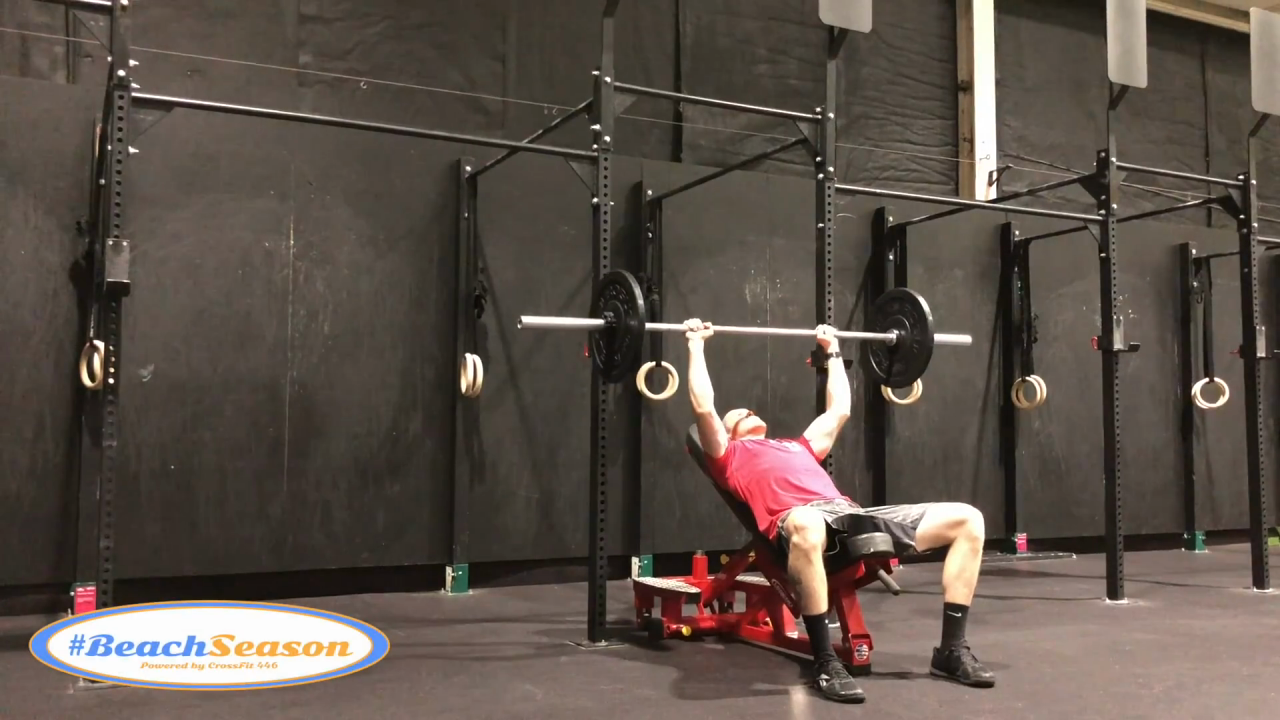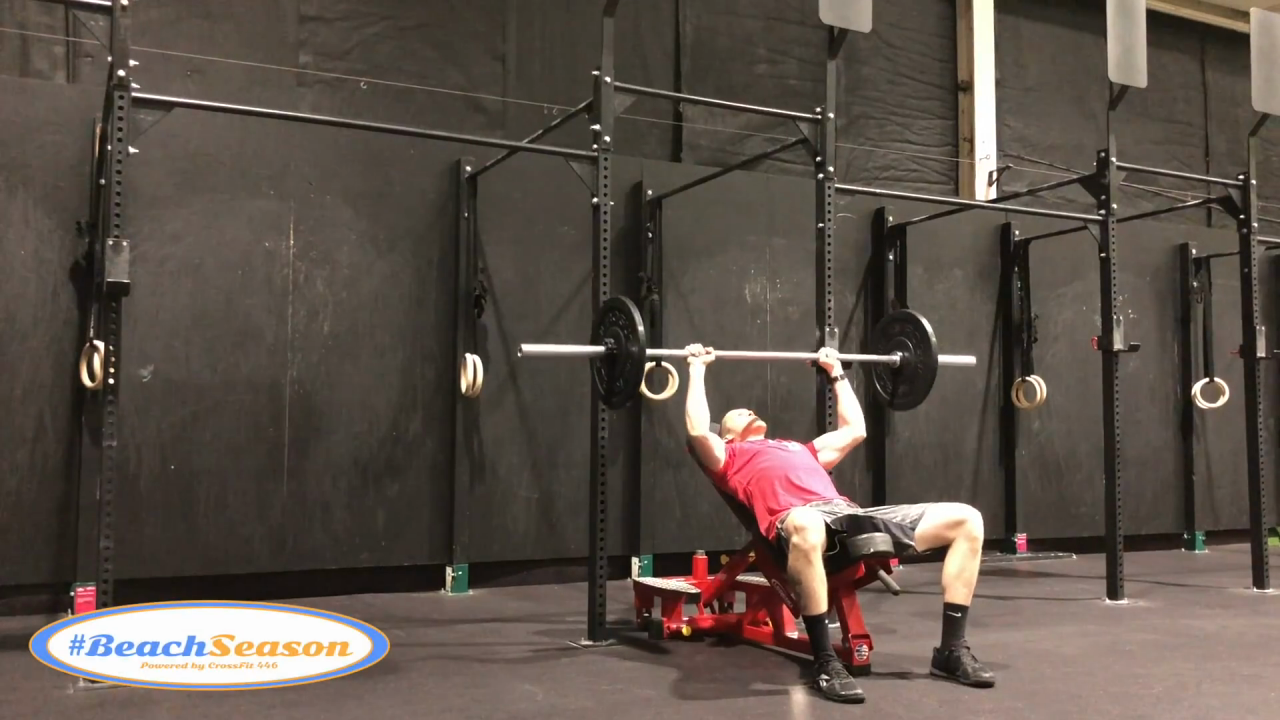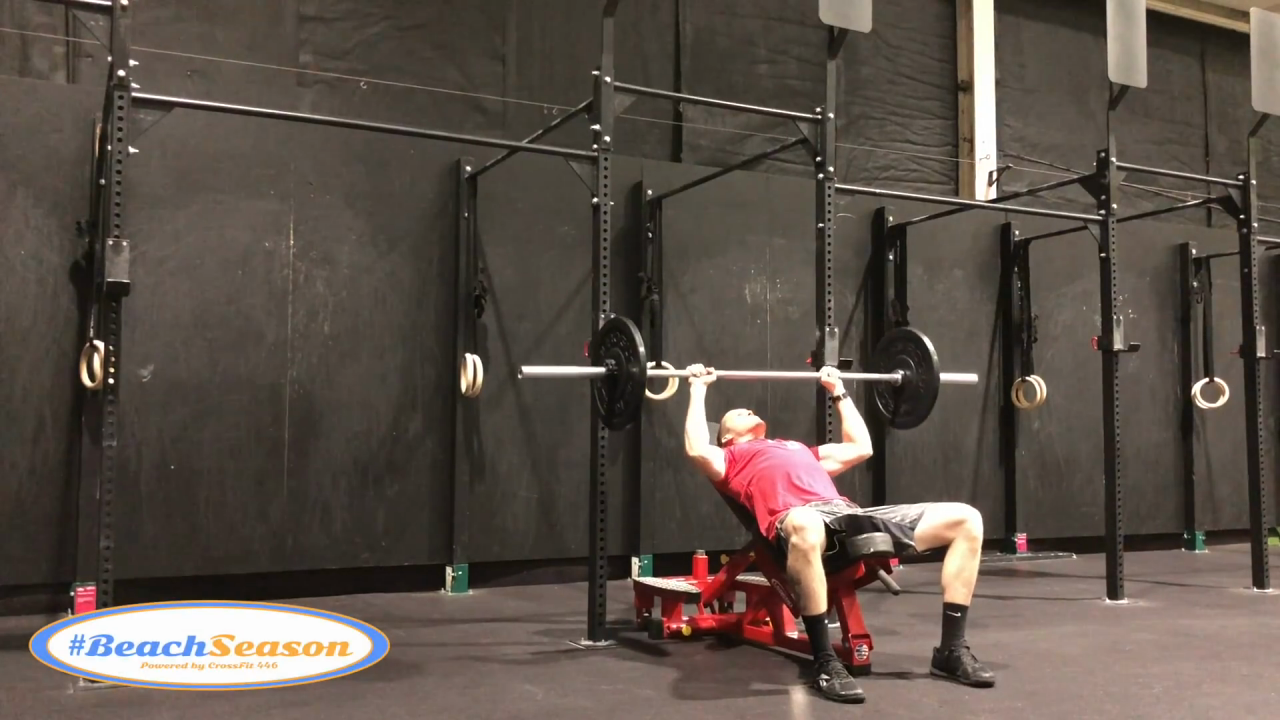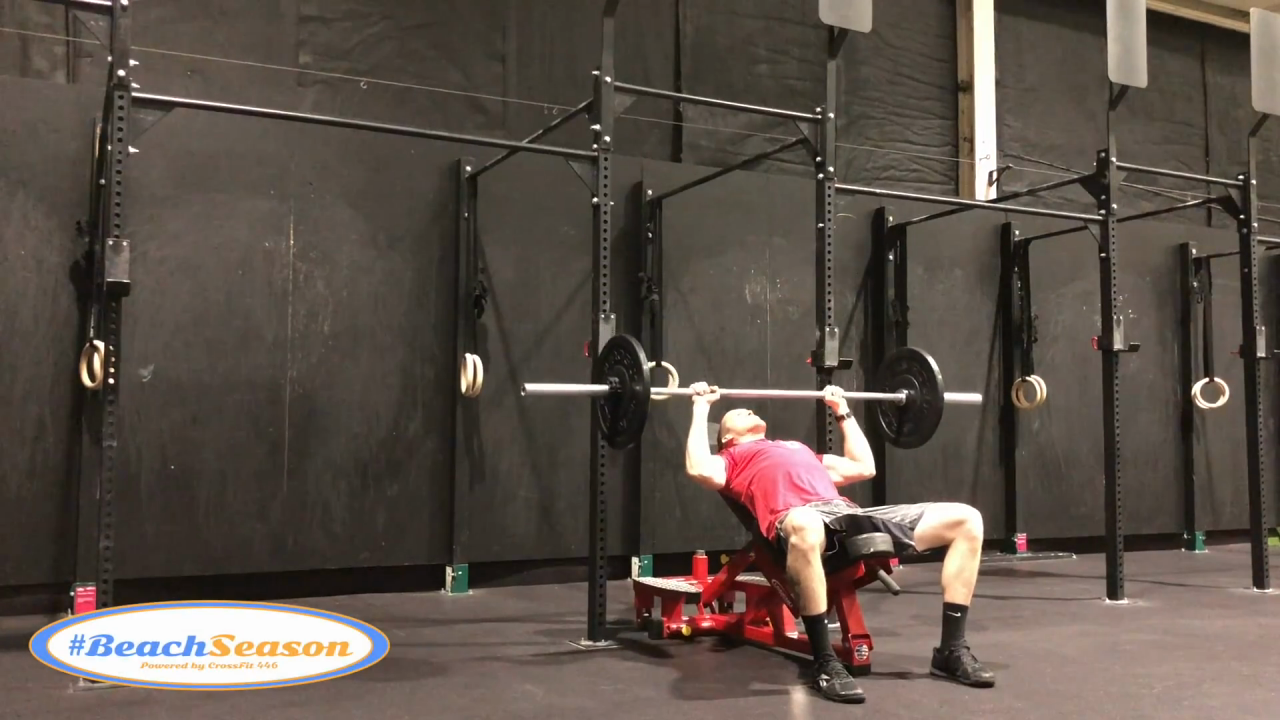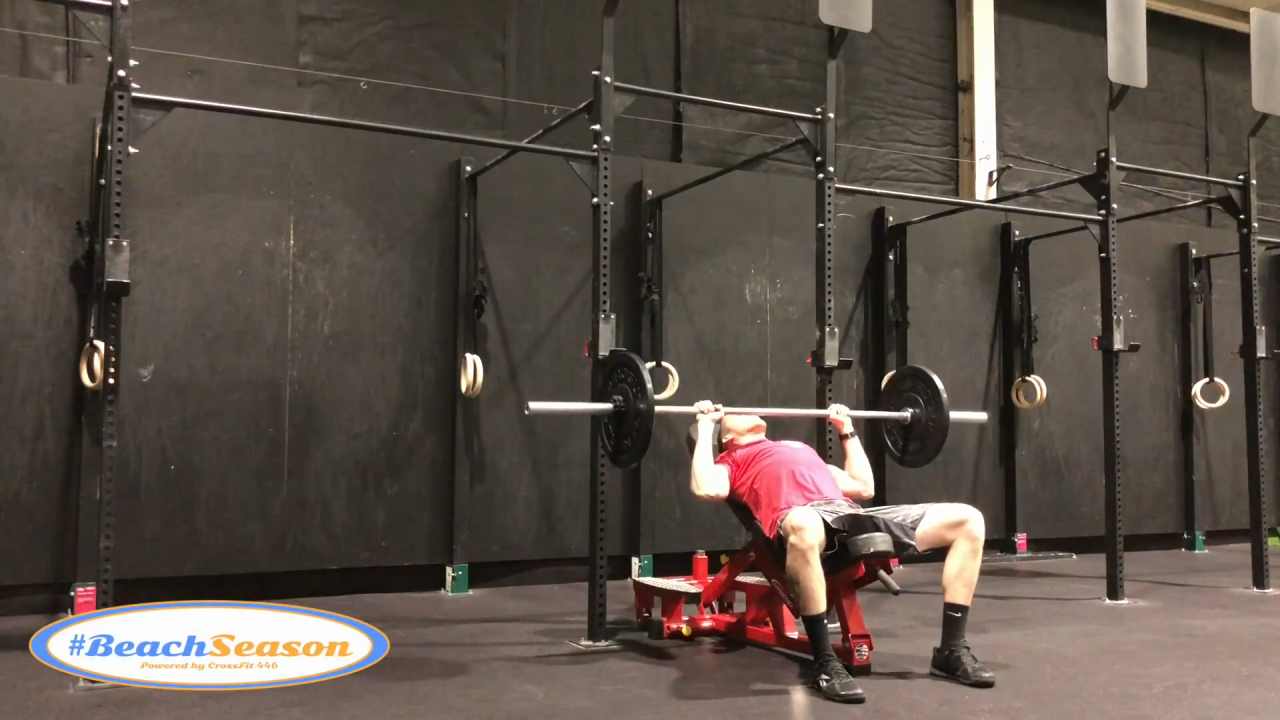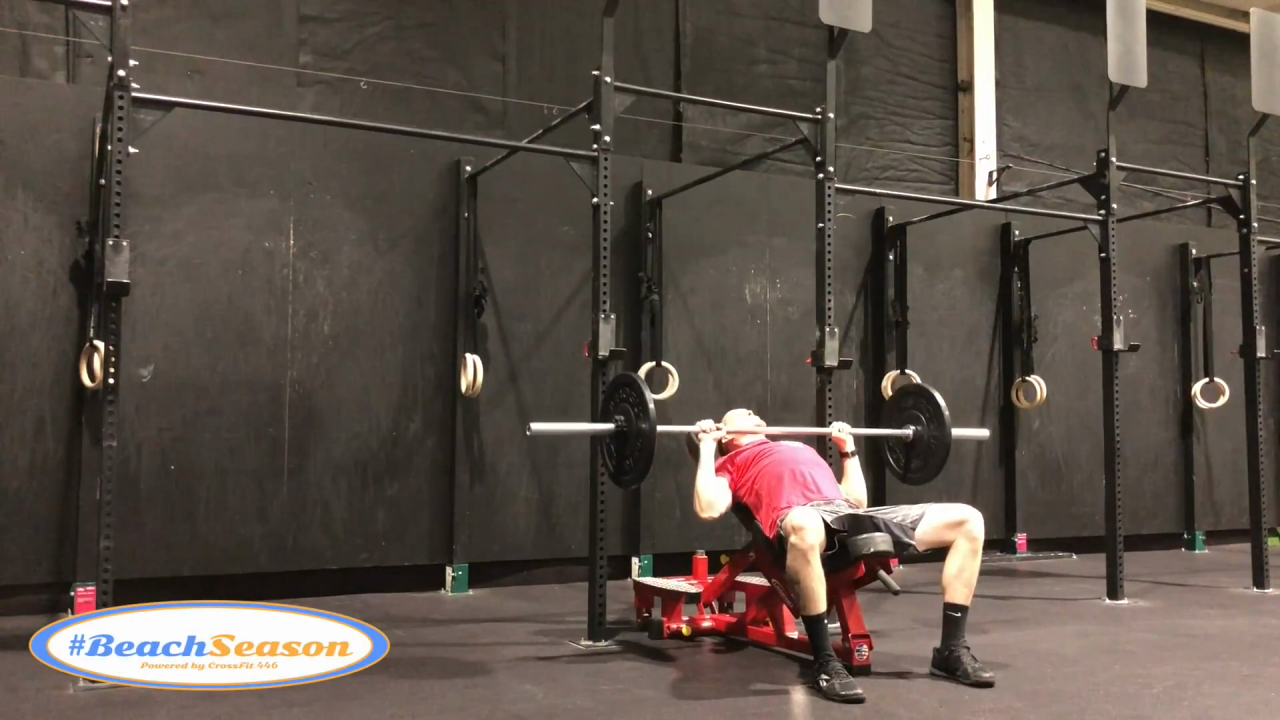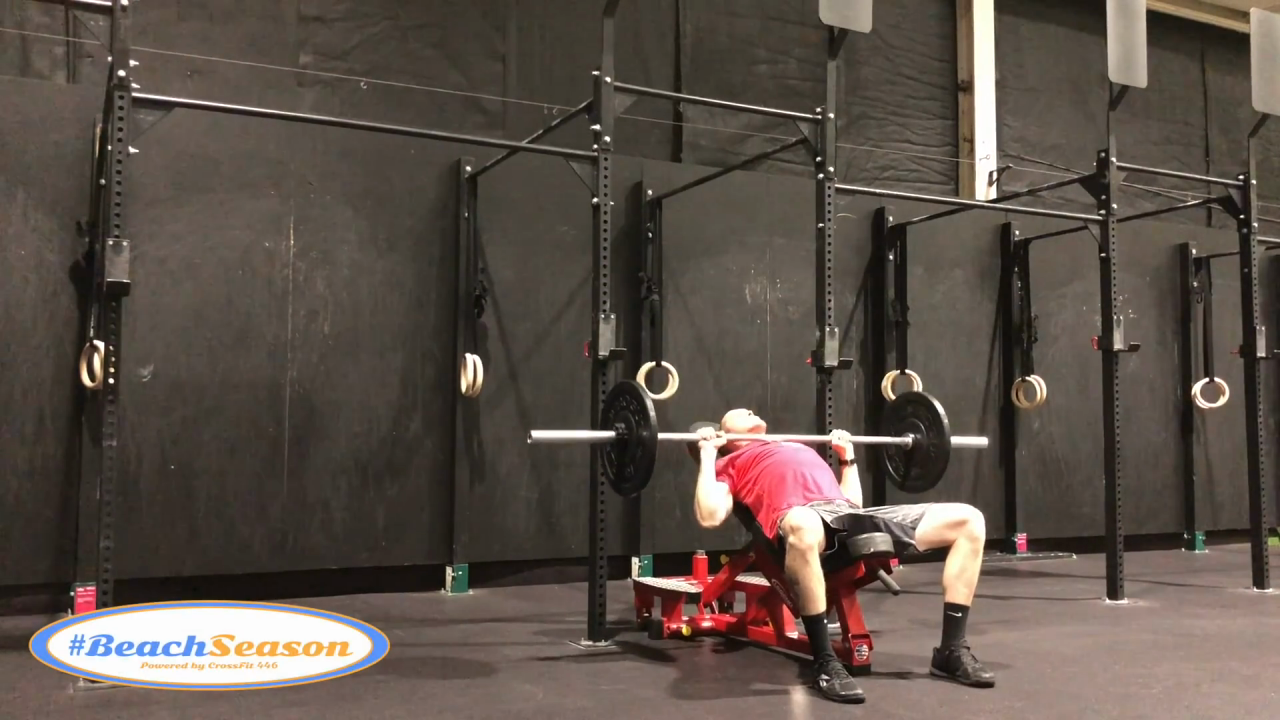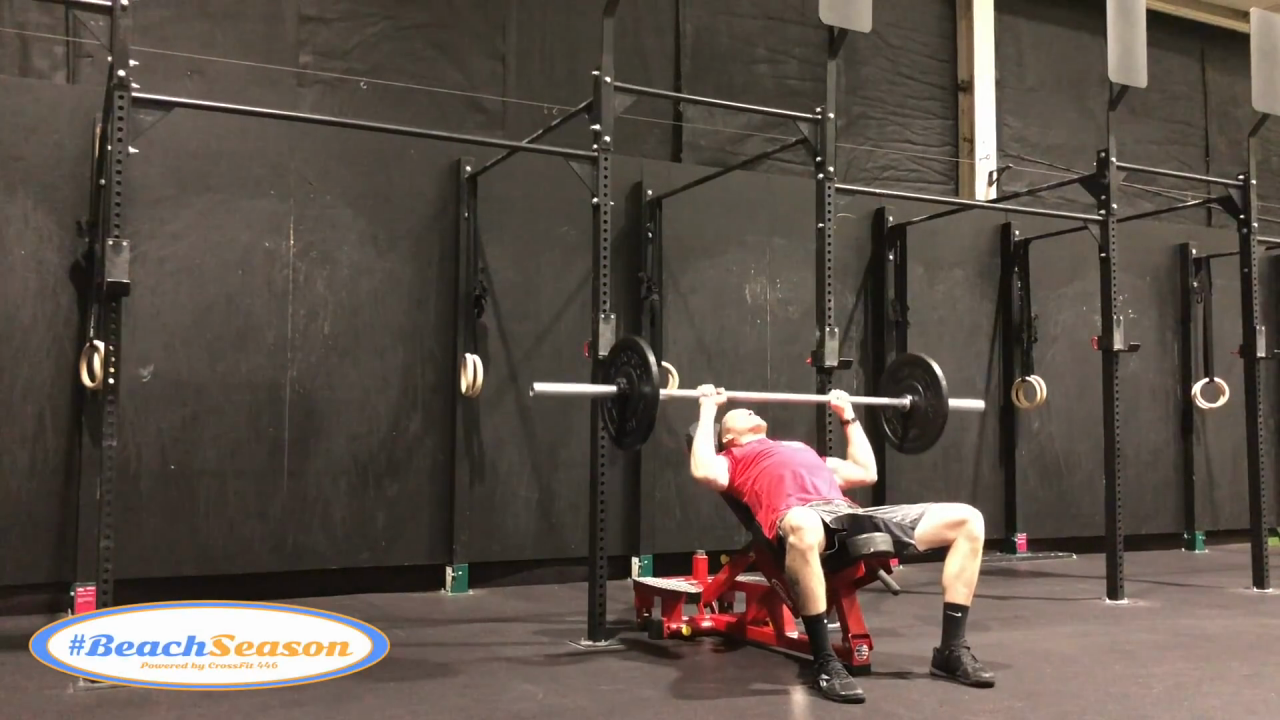
dt=0.3s
person 1, frame 1
left shoulder: (797, 446)
right shoulder: (730, 455)
left elbow: (840, 409)
right elbow: (703, 409)
left wrist: (832, 351)
right wrist: (696, 345)
left hip: (853, 514)
right hip: (803, 520)
left knee: (967, 520)
right knee: (807, 528)
left ankle: (952, 650)
right ankle: (826, 662)
person 1, frame 2
left shoulder: (798, 450)
right shoulder: (730, 458)
left elbow: (854, 430)
right elbow: (699, 432)
left wrist: (836, 374)
right wrist: (697, 369)
left hip: (851, 514)
right hip: (801, 521)
left knee: (967, 520)
right knee: (806, 526)
left ankle: (952, 650)
right ankle: (826, 662)
person 1, frame 3
left shoulder: (799, 449)
right shoulder: (730, 459)
left elbow: (861, 447)
right elbow: (698, 451)
left wrist: (838, 392)
right wrist: (699, 390)
left hip: (852, 514)
right hip: (801, 520)
left knee: (966, 520)
right knee: (805, 527)
left ankle: (952, 650)
right ankle: (825, 662)
person 1, frame 4
left shoulder: (800, 449)
right shoulder: (732, 459)
left elbow: (864, 467)
right elbow: (700, 470)
left wrist: (842, 411)
right wrist: (701, 408)
left hip: (851, 515)
right hip: (802, 521)
left knee: (966, 520)
right knee: (804, 526)
left ankle: (952, 650)
right ankle: (825, 662)
person 1, frame 5
left shoulder: (801, 449)
right shoulder: (731, 460)
left elbow: (864, 488)
right elbow: (706, 489)
left wrist: (847, 430)
right wrist: (705, 427)
left hip: (853, 514)
right hip: (804, 519)
left knee: (967, 521)
right knee: (804, 527)
left ankle: (952, 651)
right ankle: (825, 663)
person 1, frame 6
left shoulder: (803, 450)
right shoulder: (731, 463)
right elbow: (709, 510)
left wrist: (848, 449)
right wrist: (707, 446)
left hip: (851, 516)
right hip: (803, 518)
left knee: (967, 521)
right knee: (804, 527)
left ankle: (952, 651)
right ankle: (825, 663)
person 1, frame 7
left shoulder: (802, 451)
right shoulder: (731, 465)
right elbow: (709, 517)
left wrist: (847, 457)
right wrist: (708, 453)
left hip: (850, 515)
right hip: (801, 518)
left knee: (968, 521)
right knee: (804, 527)
left ankle: (952, 651)
right ankle: (825, 662)
person 1, frame 8
left shoulder: (802, 451)
right shoulder: (733, 460)
left elbow: (866, 473)
right elbow: (704, 472)
left wrist: (848, 416)
right wrist: (708, 409)
left hip: (852, 514)
right hip: (802, 519)
left knee: (968, 521)
right knee: (803, 527)
left ankle: (952, 650)
right ankle: (825, 662)
